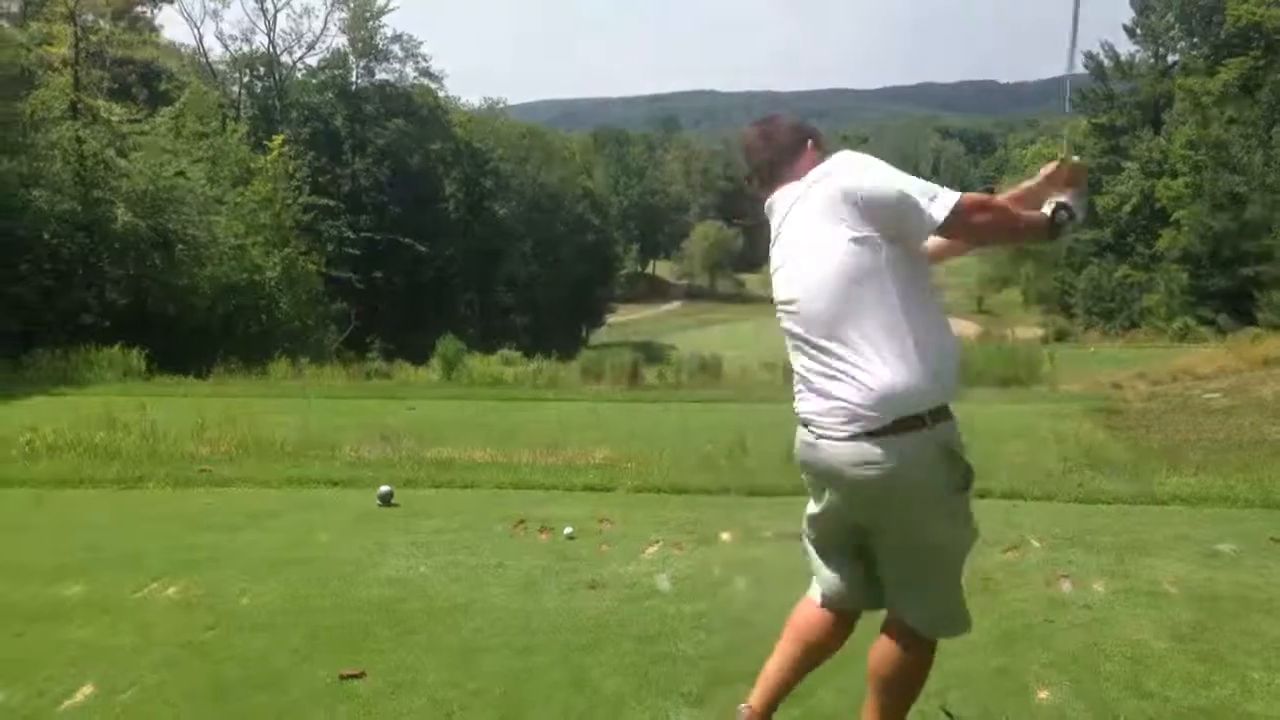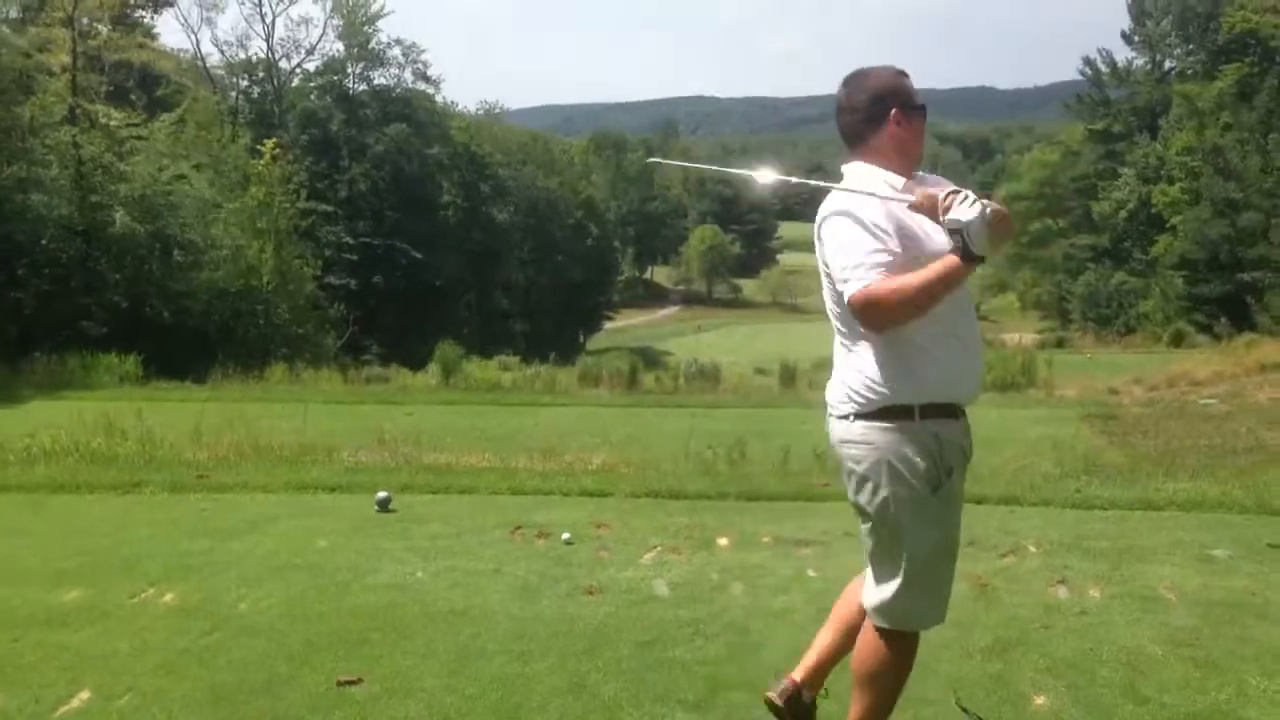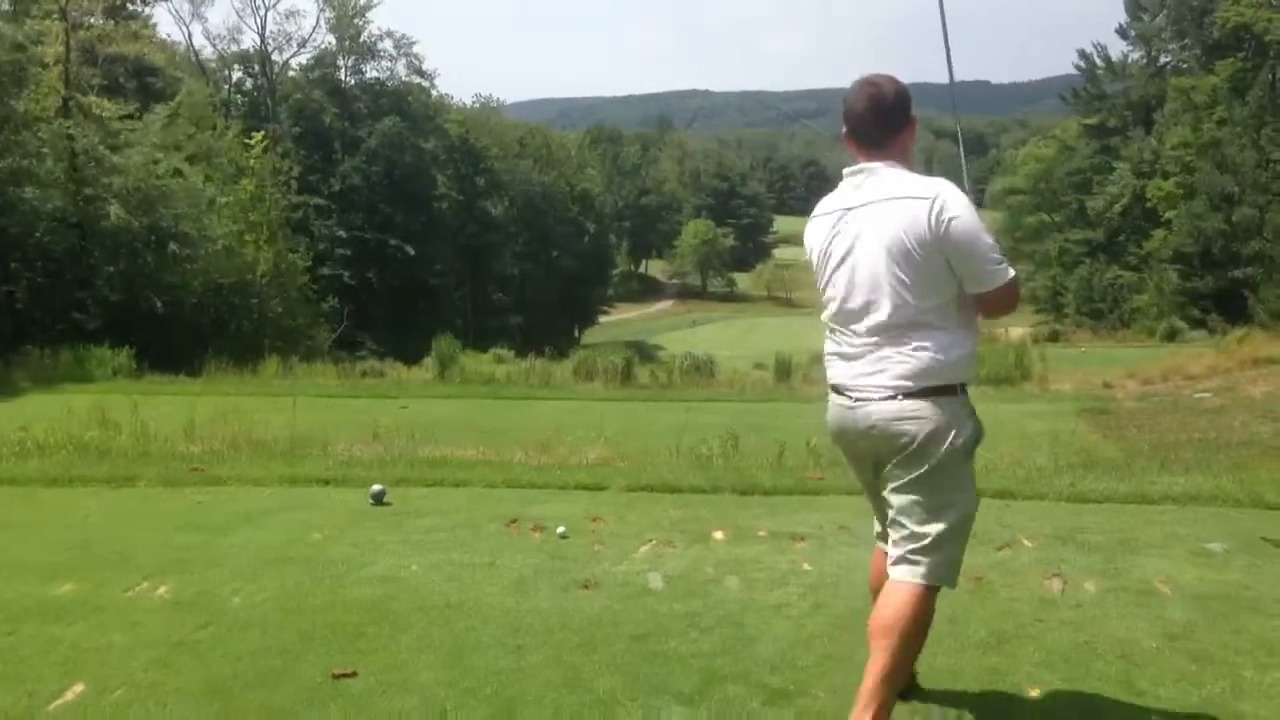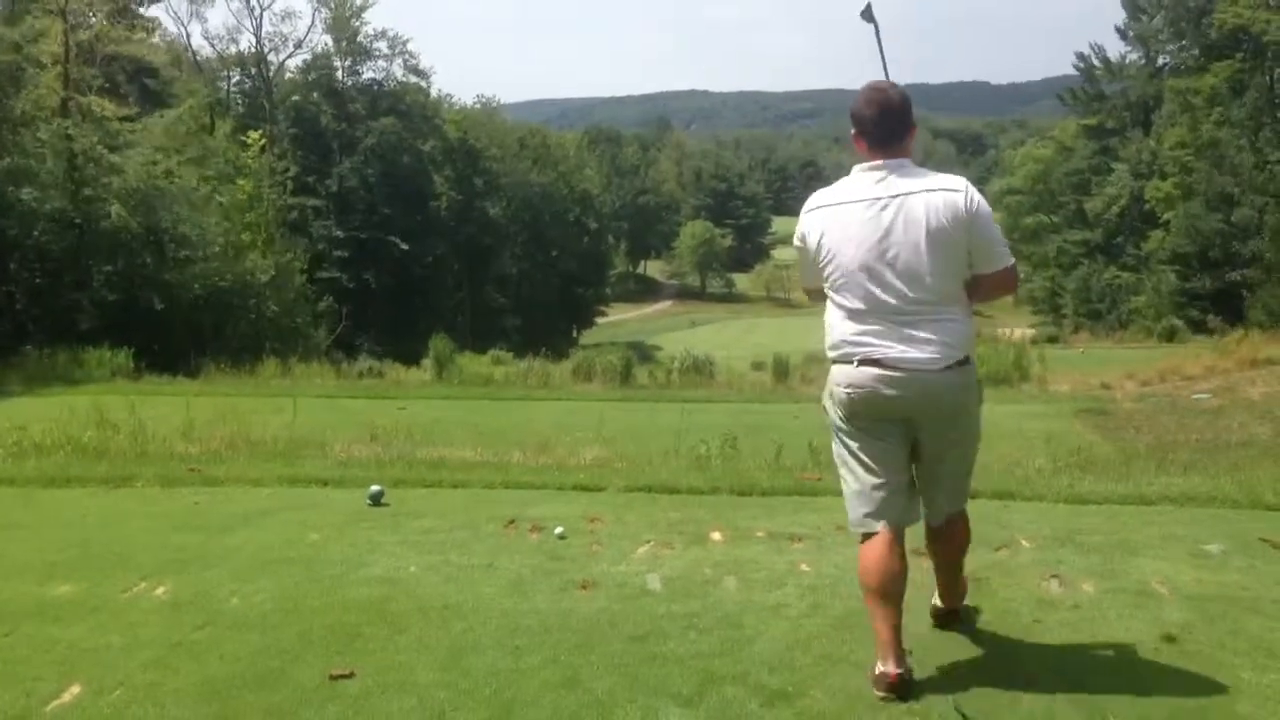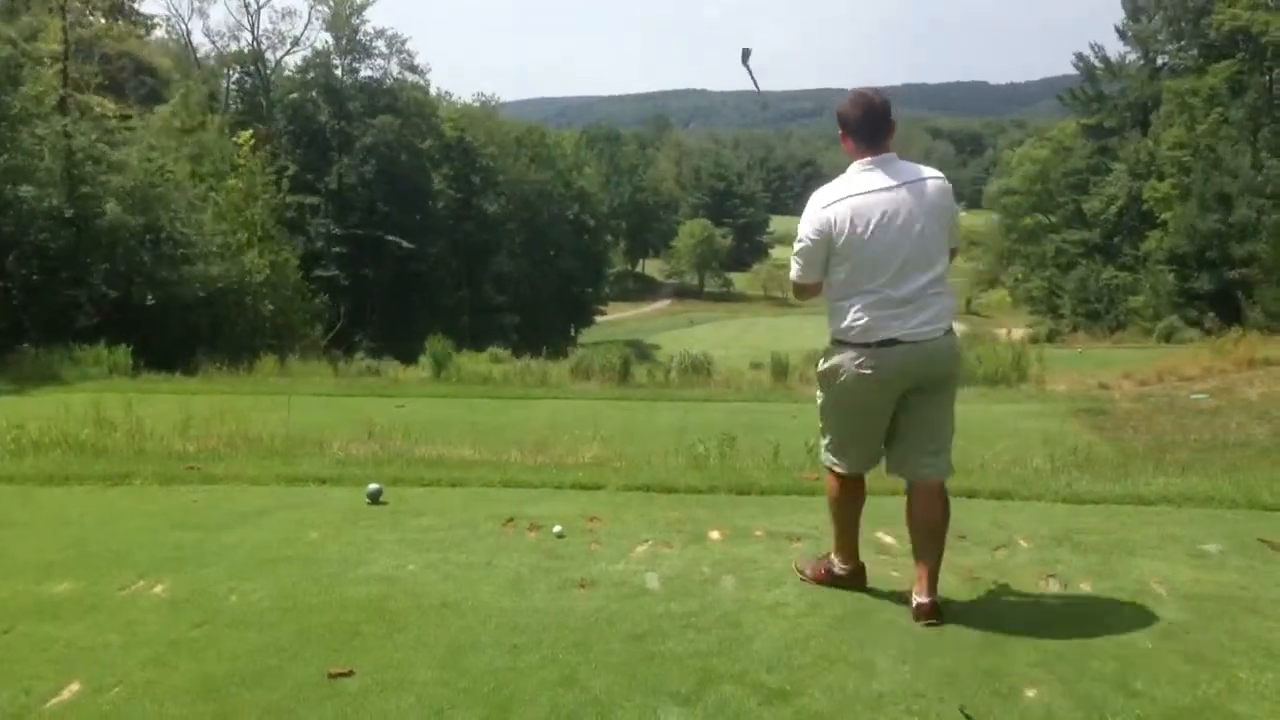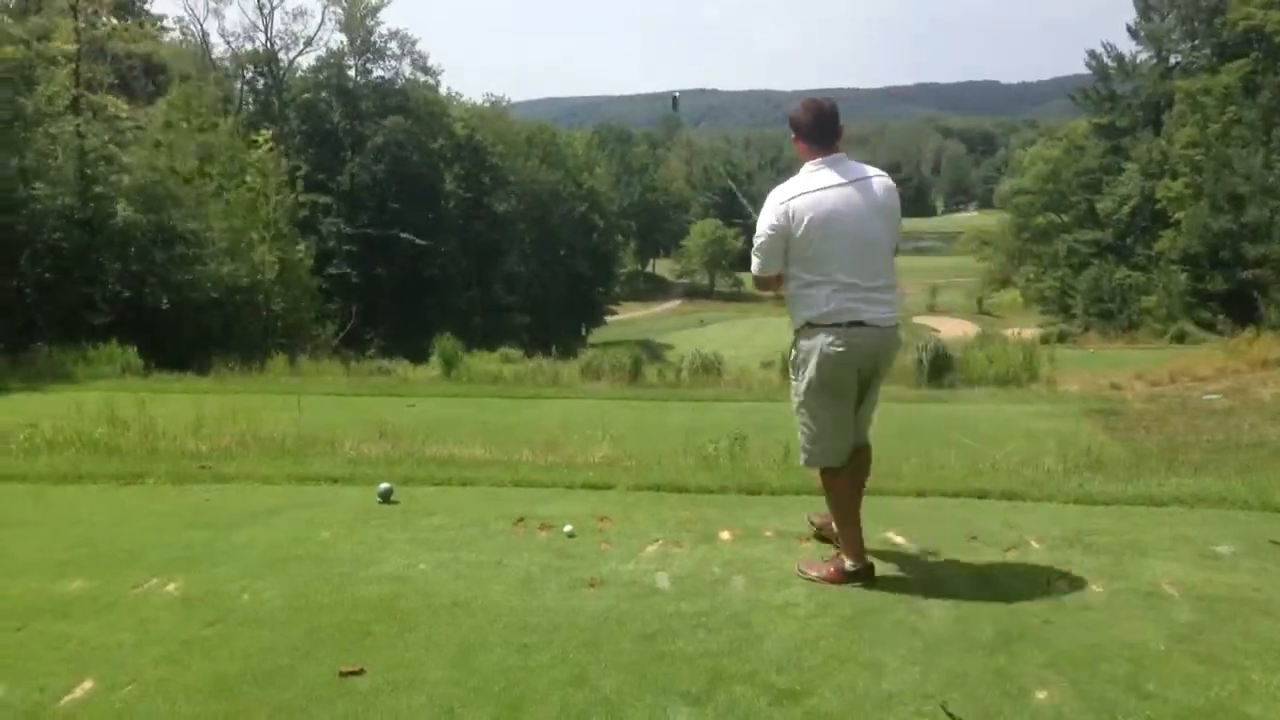
dt=0.5s
person 1, frame 1
left shoulder: (785, 242)
right shoulder: (842, 183)
left elbow: (944, 240)
right elbow: (972, 219)
left wrist: (1038, 191)
right wrist: (1047, 220)
left hip: (831, 442)
right hip: (898, 444)
left knee: (837, 594)
right knee: (920, 613)
person 1, frame 2
left shoulder: (917, 195)
right shoulder: (853, 204)
left elbow: (998, 225)
right elbow: (876, 303)
left wrist: (969, 218)
right wrist: (964, 255)
left hip: (912, 424)
right hip: (897, 429)
left knee: (894, 581)
right knee: (902, 604)
person 1, frame 3
left shoulder: (823, 216)
right shoulder: (938, 201)
right elbow: (1003, 297)
right wrist: (960, 293)
left hip: (848, 404)
right hip: (921, 408)
left knee: (896, 539)
right knee: (921, 563)
person 1, frame 4
left shoulder: (820, 208)
right shoulder: (957, 194)
left elbow: (814, 288)
right elbow: (1003, 280)
left hip: (859, 381)
right hip: (942, 378)
left knee: (879, 521)
right knee: (946, 506)
left ankle: (889, 660)
right ankle: (949, 602)
person 1, frame 5
left shoulder: (828, 202)
right shoulder: (937, 186)
left elbow: (803, 286)
left hip: (864, 354)
right hip: (936, 348)
left knee: (845, 462)
right knee: (927, 471)
left ankle: (845, 564)
right ankle: (925, 592)
person 1, frame 6
left shoulder: (786, 199)
right shoulder: (883, 185)
left elbow: (764, 279)
left hip: (828, 336)
right hip: (882, 329)
left knee: (829, 450)
right knee: (854, 435)
left ankle: (852, 559)
right ankle: (842, 524)
